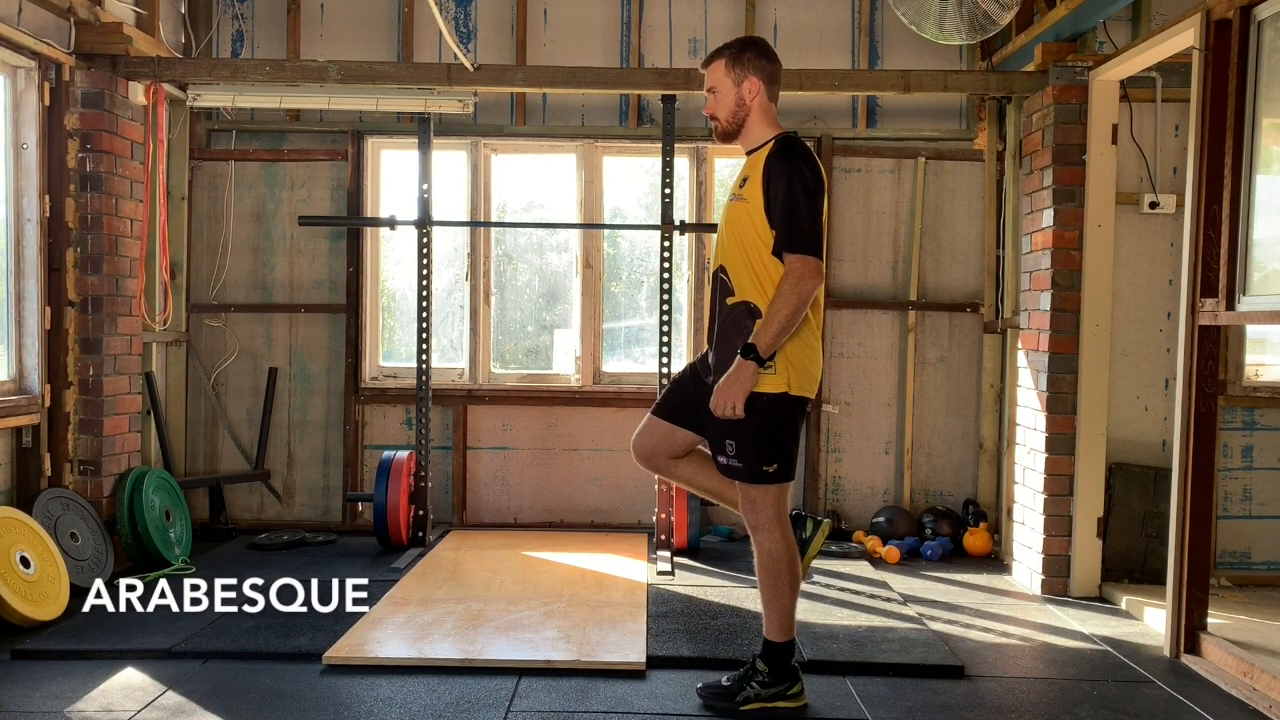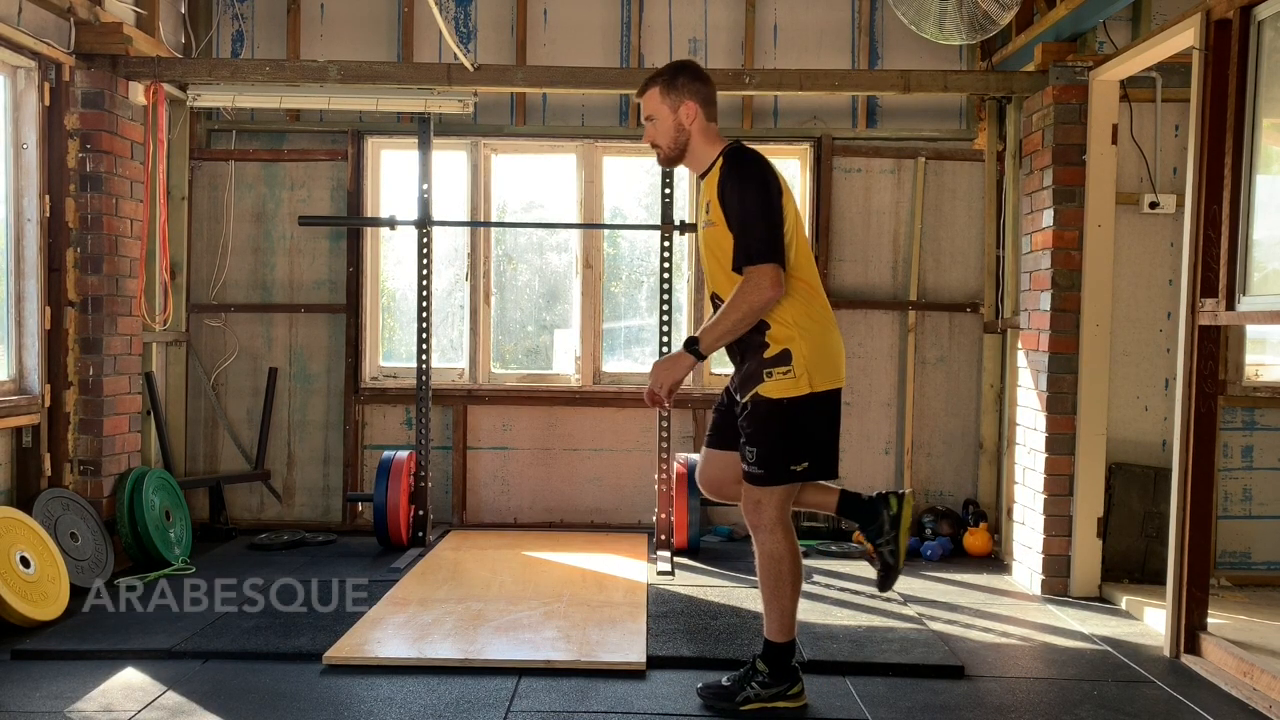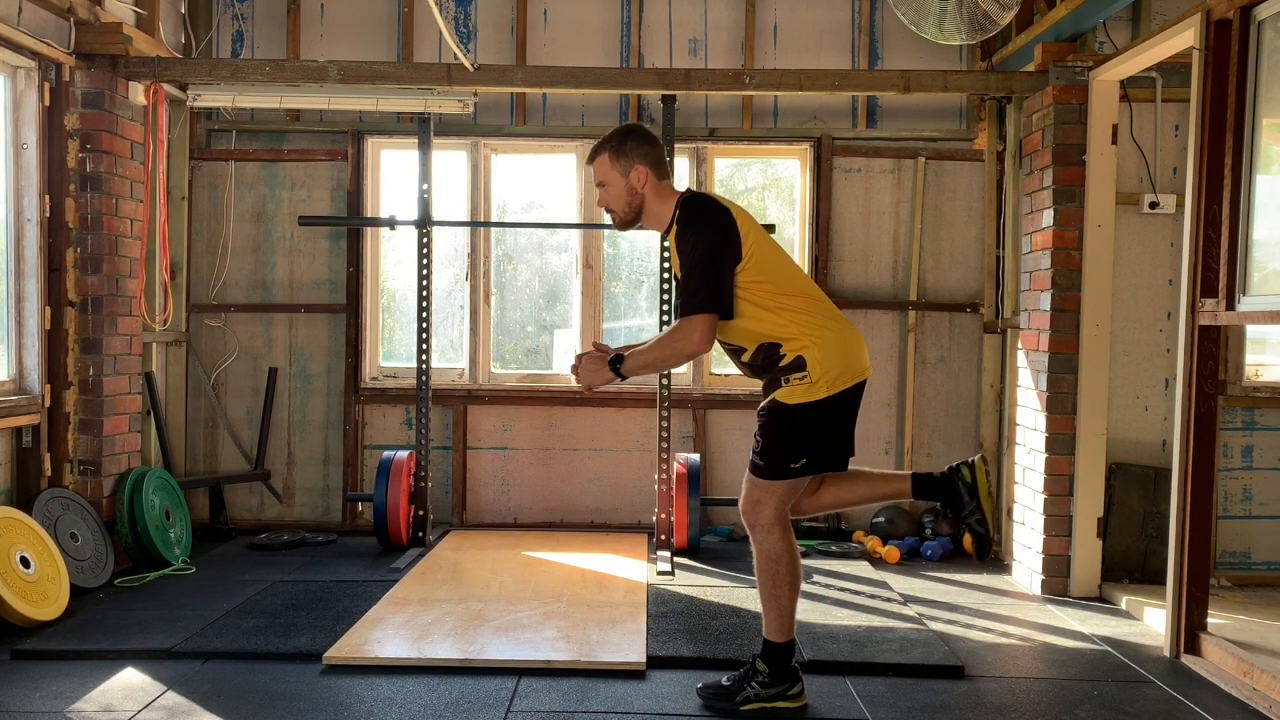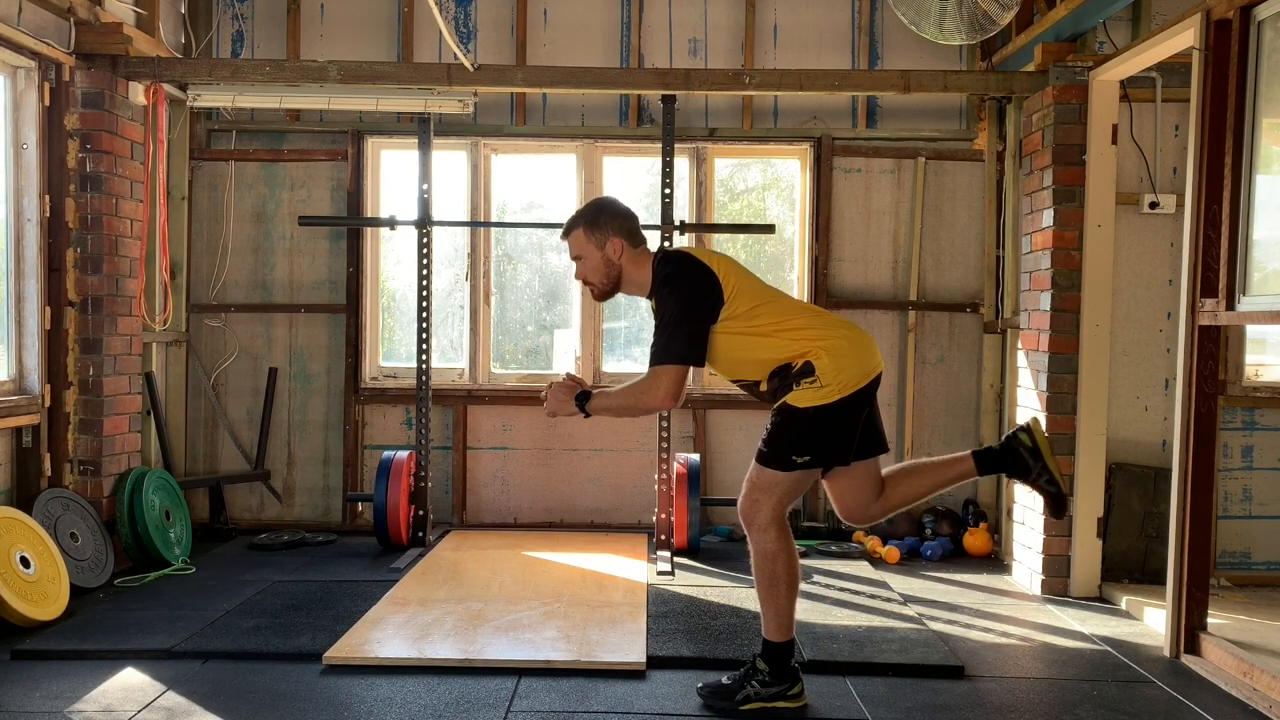
dt=0.5s
person 1, frame 1
left shoulder: (788, 160)
right shoulder: (757, 163)
left elbow: (803, 274)
left wrist: (747, 363)
left hip: (767, 368)
right hip: (734, 359)
left knee: (760, 513)
right knee: (652, 446)
left ankle: (777, 675)
right ankle: (790, 528)
person 1, frame 2
left shoulder: (742, 173)
right shoulder: (717, 178)
left elbow: (766, 284)
left wrist: (689, 353)
right wrist: (693, 357)
left hip: (791, 367)
right hip: (763, 365)
left knee: (764, 512)
right knee: (718, 480)
left ankle: (778, 674)
right ankle: (869, 512)
person 1, frame 3
left shoulder: (700, 223)
right shoulder: (692, 219)
left elbow: (694, 337)
right elbow: (695, 332)
left wrist: (613, 367)
right wrist: (619, 356)
left hip: (815, 367)
right hip: (818, 363)
left knee: (762, 512)
right knee: (797, 498)
left ankle: (776, 674)
right ankle: (947, 486)
person 1, frame 4
left shoulder: (679, 280)
right shoulder: (675, 272)
left elbow: (662, 393)
right elbow: (665, 383)
left wrist: (582, 402)
right wrist: (592, 392)
left hip: (830, 374)
right hip: (841, 366)
left knee: (759, 511)
right knee: (862, 505)
left ankle: (776, 674)
right ankle: (1004, 455)
